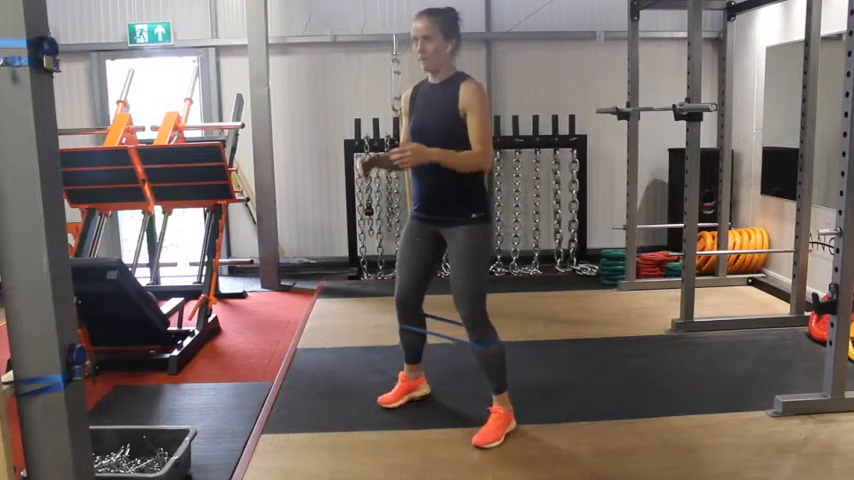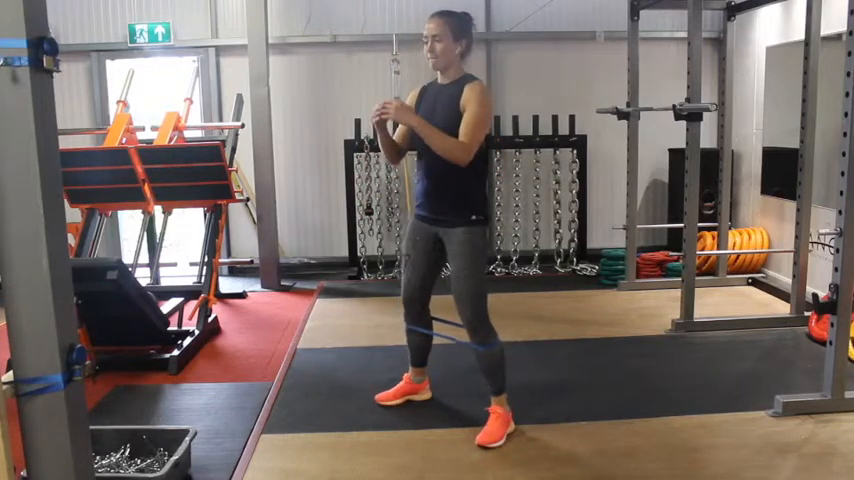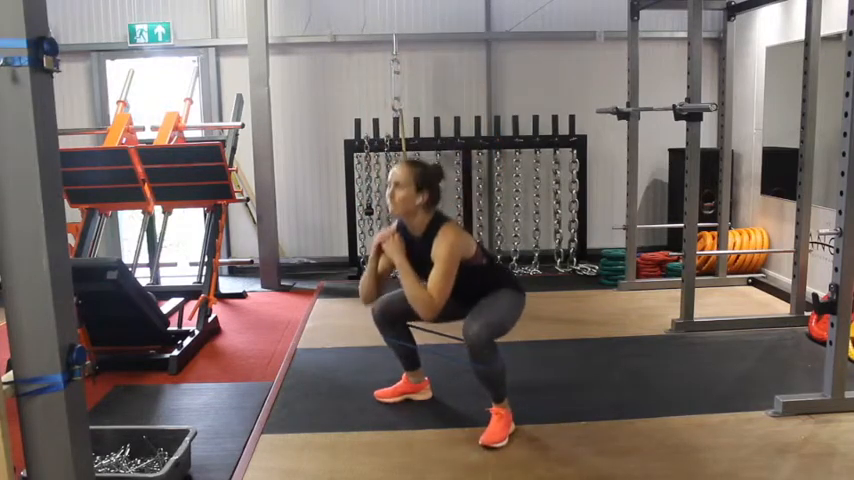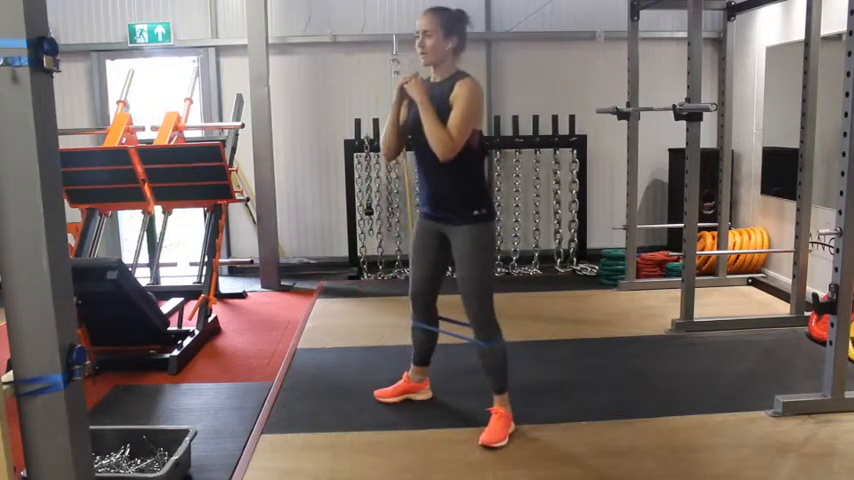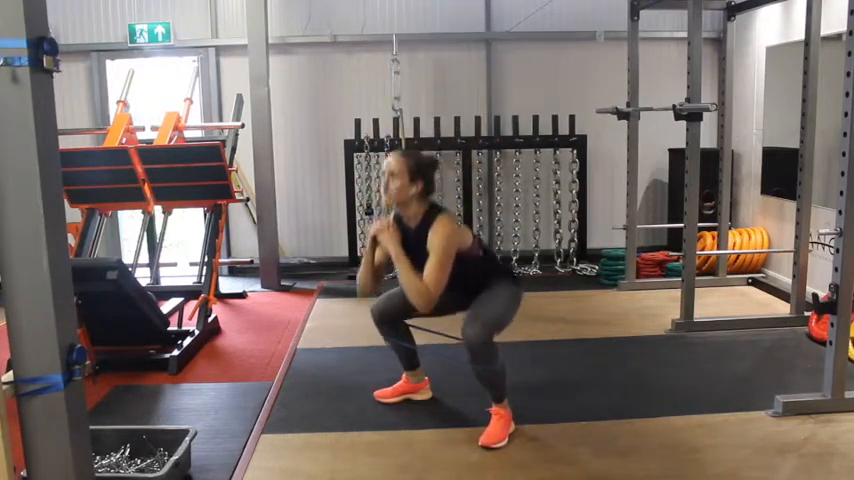
dt=1s
person 1, frame 1
left shoulder: (469, 91)
right shoulder: (412, 95)
left elbow: (483, 158)
left wrist: (431, 154)
right wrist: (380, 160)
left hip: (466, 218)
right hip: (423, 216)
left knee: (471, 311)
right knee: (405, 297)
left ankle: (502, 407)
right ankle: (413, 378)
person 1, frame 2
left shoulder: (474, 91)
right shoulder: (420, 94)
left elbow: (463, 153)
right elbow: (395, 155)
left wrist: (413, 120)
right wrist: (383, 128)
left hip: (465, 221)
right hip: (425, 217)
left knee: (472, 314)
right knee: (412, 299)
left ankle: (501, 409)
right ankle: (417, 380)
person 1, frame 3
left shoulder: (447, 237)
right shoulder: (398, 232)
left elbow: (429, 310)
right elbow: (367, 297)
left wrist: (399, 258)
right wrist: (376, 255)
left hip: (501, 293)
right hip: (458, 296)
left knee: (476, 334)
right knee: (383, 312)
left ankle: (502, 411)
right ankle: (416, 380)
person 1, frame 4
left shoulder: (465, 87)
right shoulder: (420, 89)
left elbow: (447, 149)
right elbow: (389, 151)
left wrist: (422, 100)
right wrist: (400, 102)
left hip: (470, 217)
right hip: (430, 214)
left knee: (478, 310)
right knee: (420, 297)
left ankle: (502, 409)
right ankle: (417, 380)
person 1, frame 5
left shoulder: (442, 228)
right shoulder: (395, 224)
left elbow: (425, 302)
right elbow: (365, 290)
left wrist: (394, 249)
right wrist: (372, 245)
left hip: (498, 285)
right hip: (457, 288)
left knee: (475, 334)
right knee: (382, 311)
left ankle: (502, 412)
right ankle: (415, 380)
